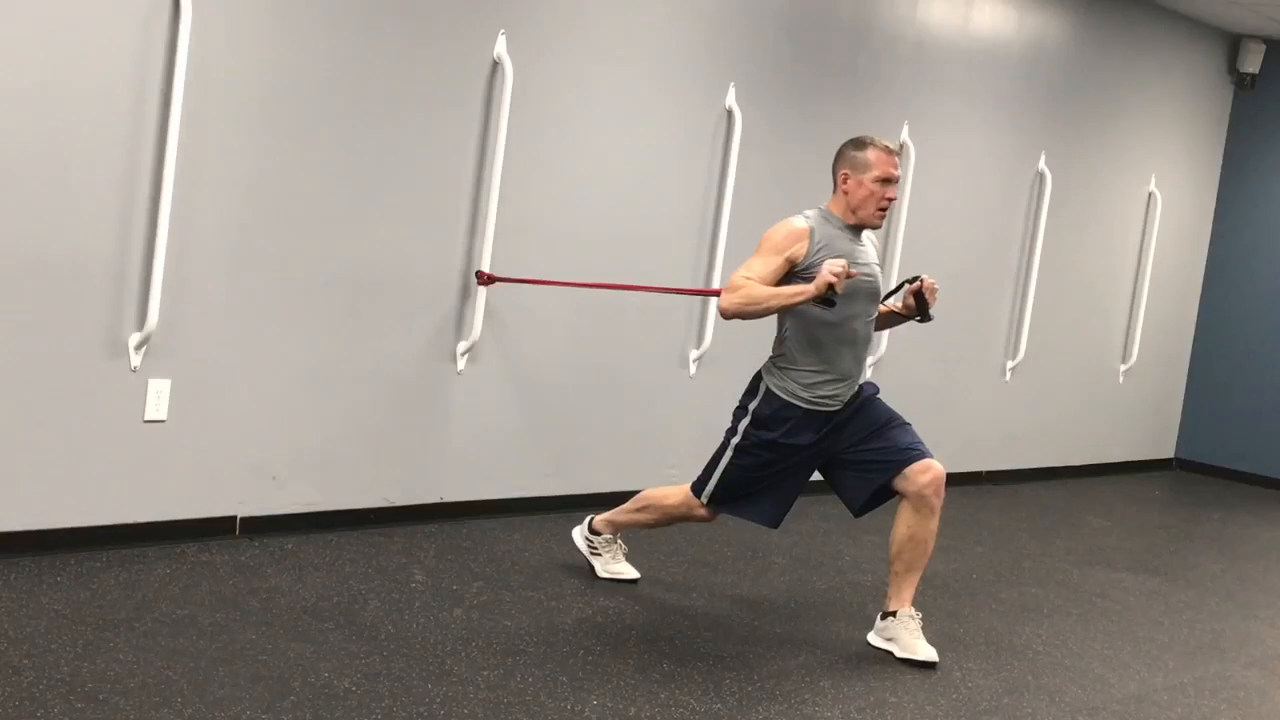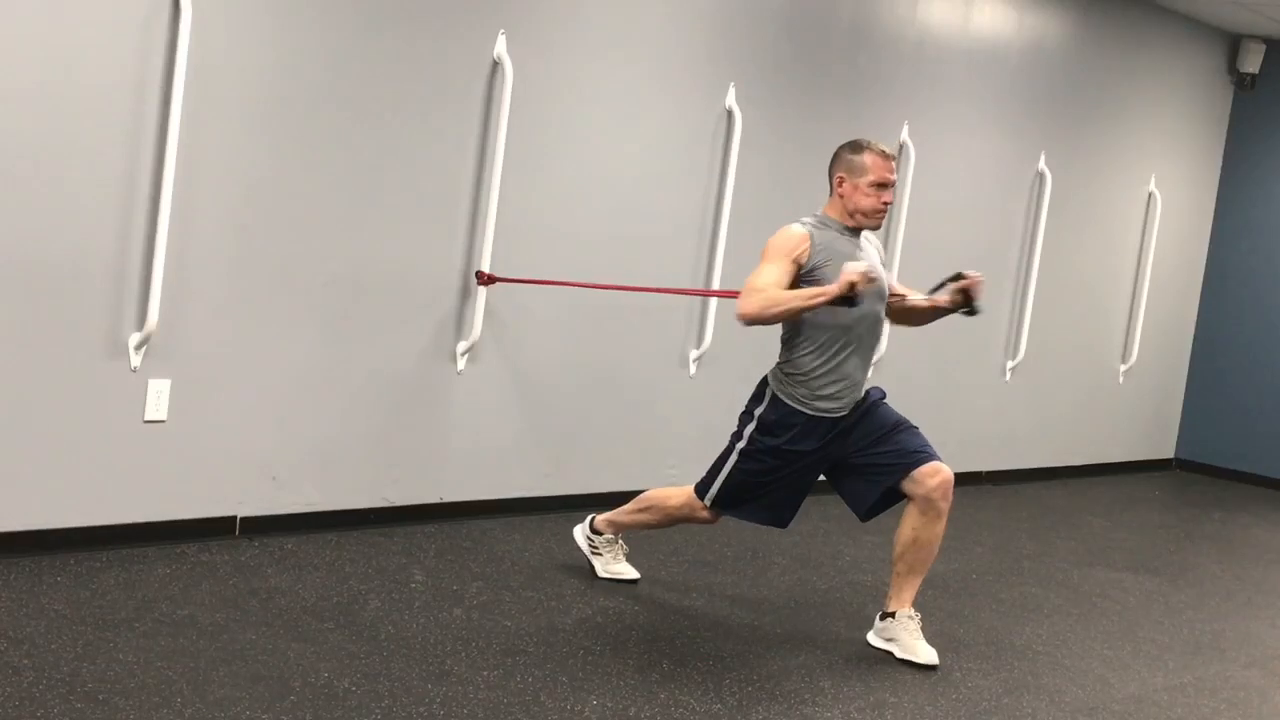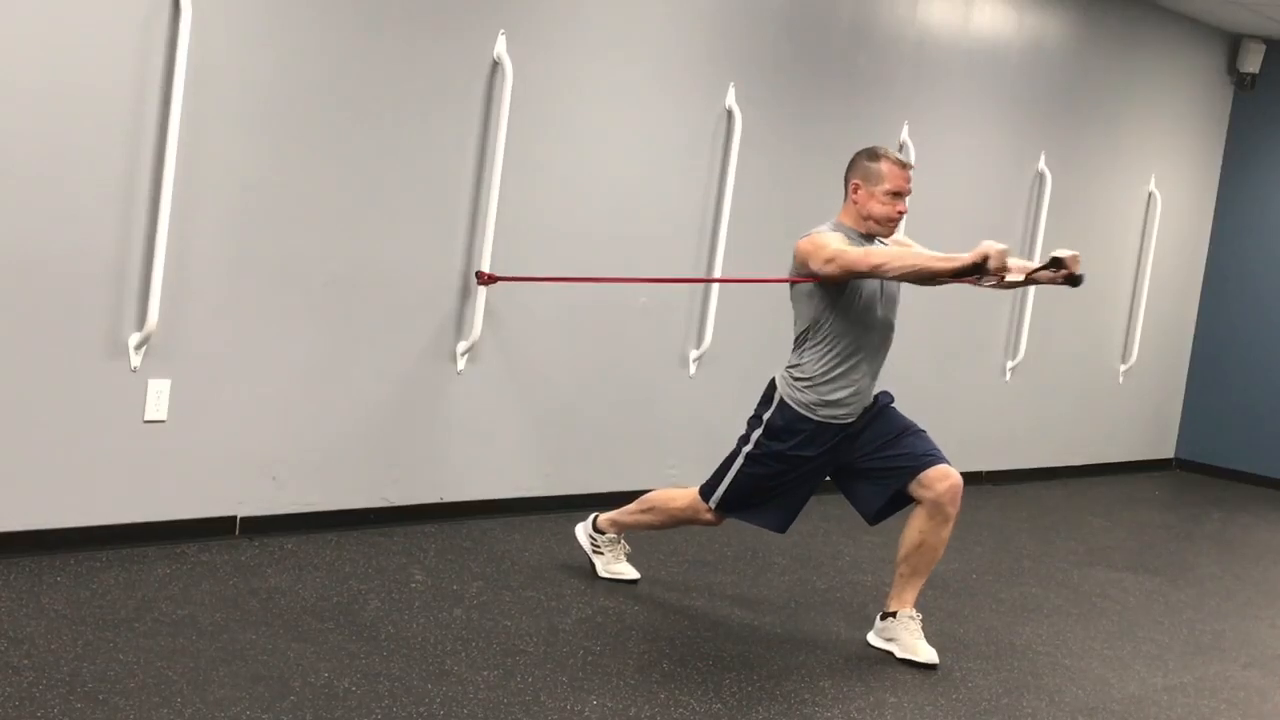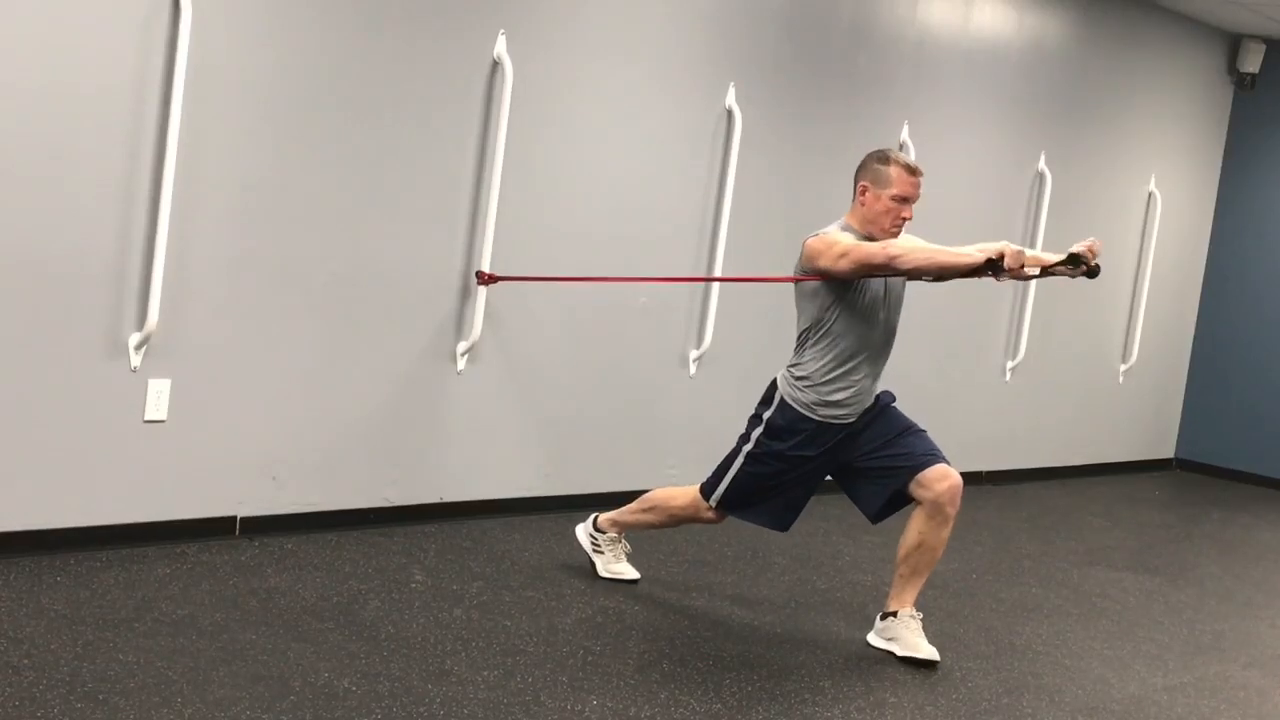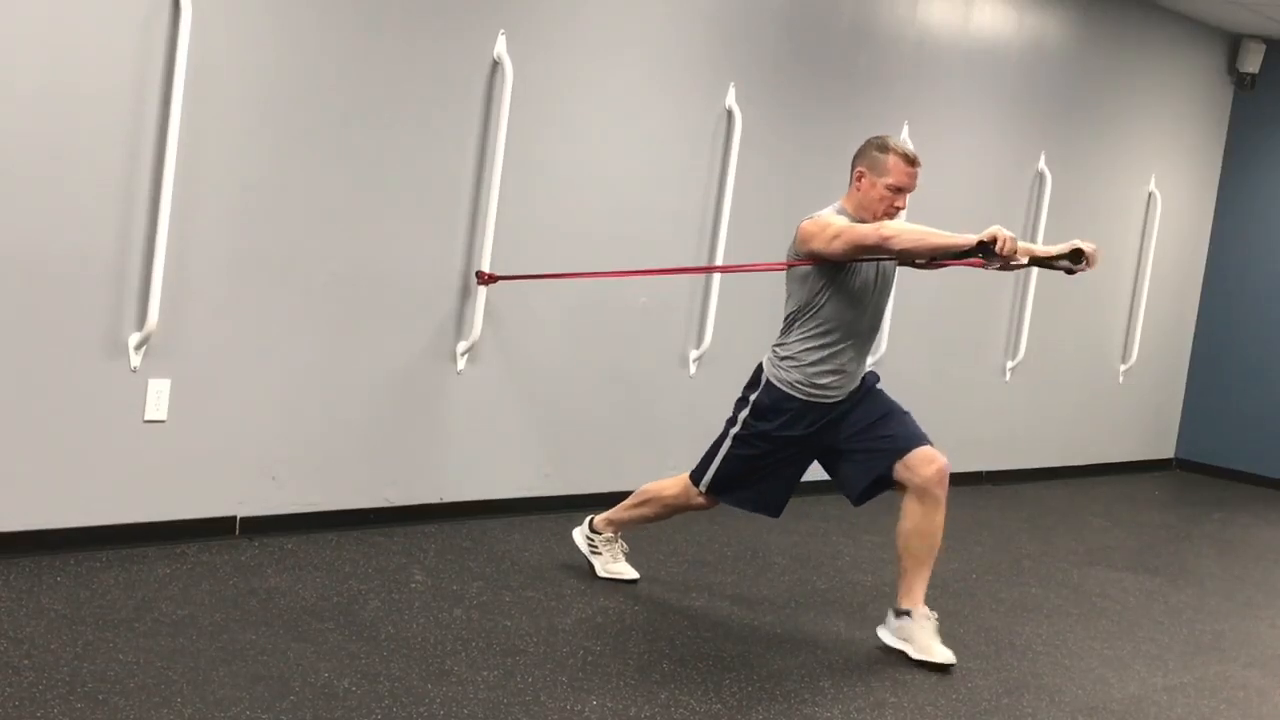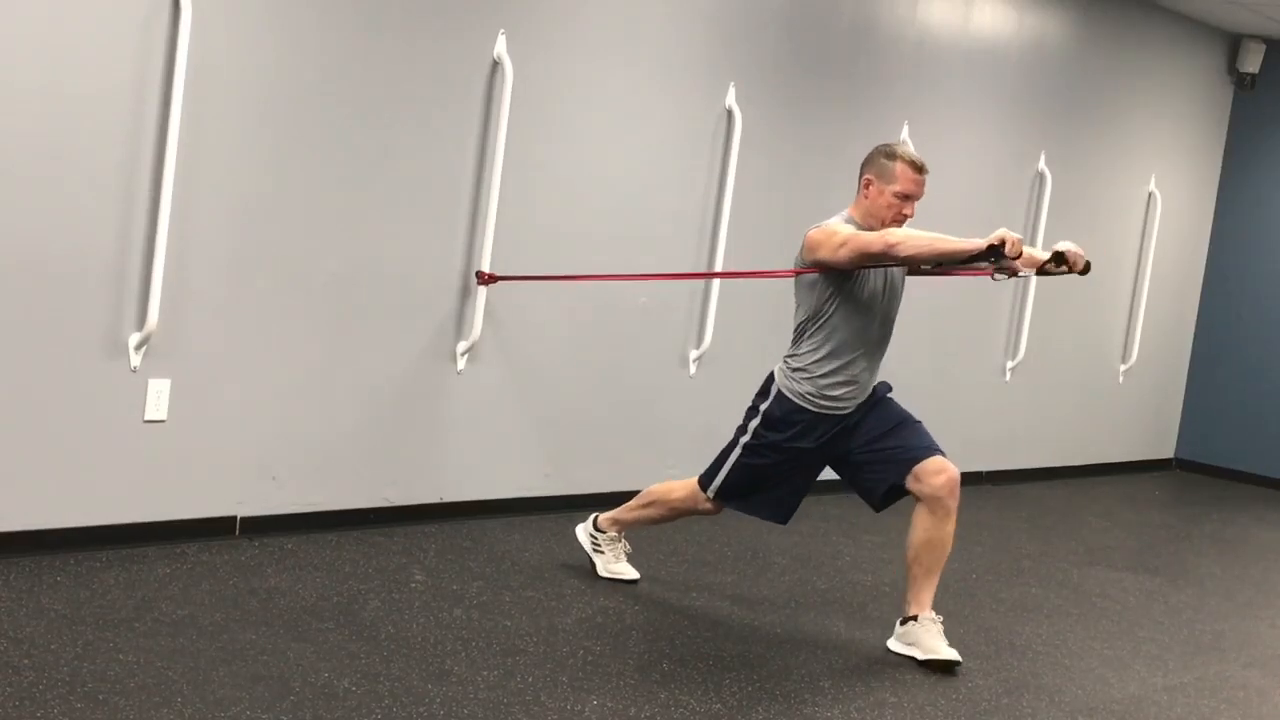
dt=0.3s
person 1, frame 1
left shoulder: (865, 241)
right shoulder: (798, 233)
right elbow: (732, 301)
left wrist: (903, 310)
right wrist: (811, 290)
left hip: (850, 404)
right hip: (784, 407)
left knee: (927, 481)
right knee: (702, 504)
left ankle: (897, 619)
right ankle: (599, 530)
person 1, frame 2
left shoulder: (870, 246)
right shoulder: (796, 239)
left elbow: (900, 310)
right elbow: (752, 308)
left wrist: (946, 301)
right wrist: (832, 290)
left hip: (857, 410)
right hip: (790, 414)
left knee: (935, 484)
right knee: (705, 506)
left ankle: (897, 619)
right ankle: (601, 530)
person 1, frame 3
left shoulder: (896, 247)
right shoulder: (820, 245)
left elbow: (968, 270)
right elbow: (879, 266)
left wrist: (1038, 271)
right wrist: (970, 259)
left hip: (862, 414)
right hip: (798, 415)
left knee: (943, 488)
right knee: (709, 508)
left ankle: (896, 620)
right ankle: (602, 529)
person 1, frame 4
left shoulder: (898, 245)
right shoulder: (825, 245)
left elbow: (963, 259)
right elbow: (888, 258)
left wrist: (1053, 259)
right wrist: (985, 256)
left hip: (862, 414)
right hip: (798, 416)
left knee: (943, 488)
right knee: (709, 506)
left ankle: (896, 620)
right ankle: (604, 528)
person 1, frame 5
left shoulder: (889, 231)
right shoulder: (819, 229)
left elbow: (953, 249)
right elbow: (884, 240)
left wrist: (1049, 252)
right wrist: (976, 240)
left hip: (849, 395)
right hip: (785, 397)
left knee: (929, 473)
right knee: (701, 492)
left ankle: (909, 617)
right ankle: (601, 529)
person 1, frame 6
left shoulder: (900, 239)
right shoulder: (827, 237)
left elbow: (959, 257)
right elbow: (889, 247)
left wrist: (1043, 257)
right wrist: (985, 244)
left hip: (861, 405)
right hip: (796, 406)
left knee: (941, 482)
right knee: (709, 498)
left ankle: (916, 624)
right ankle: (604, 528)
